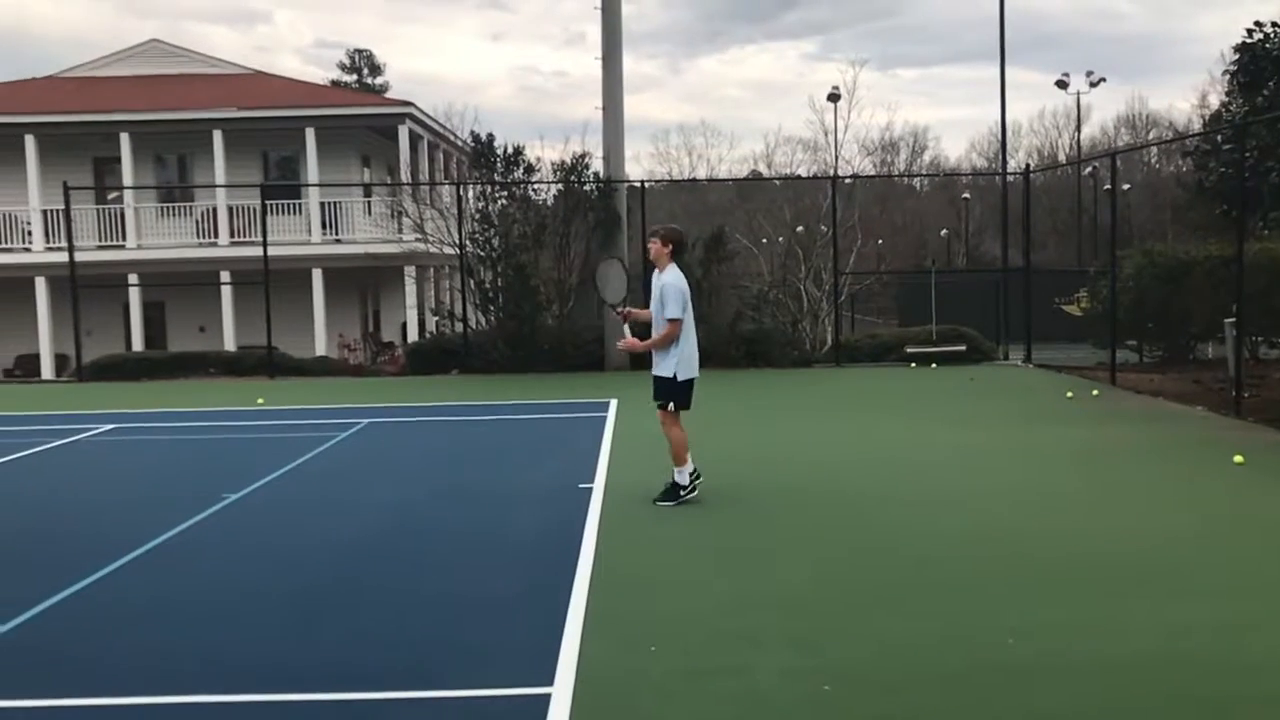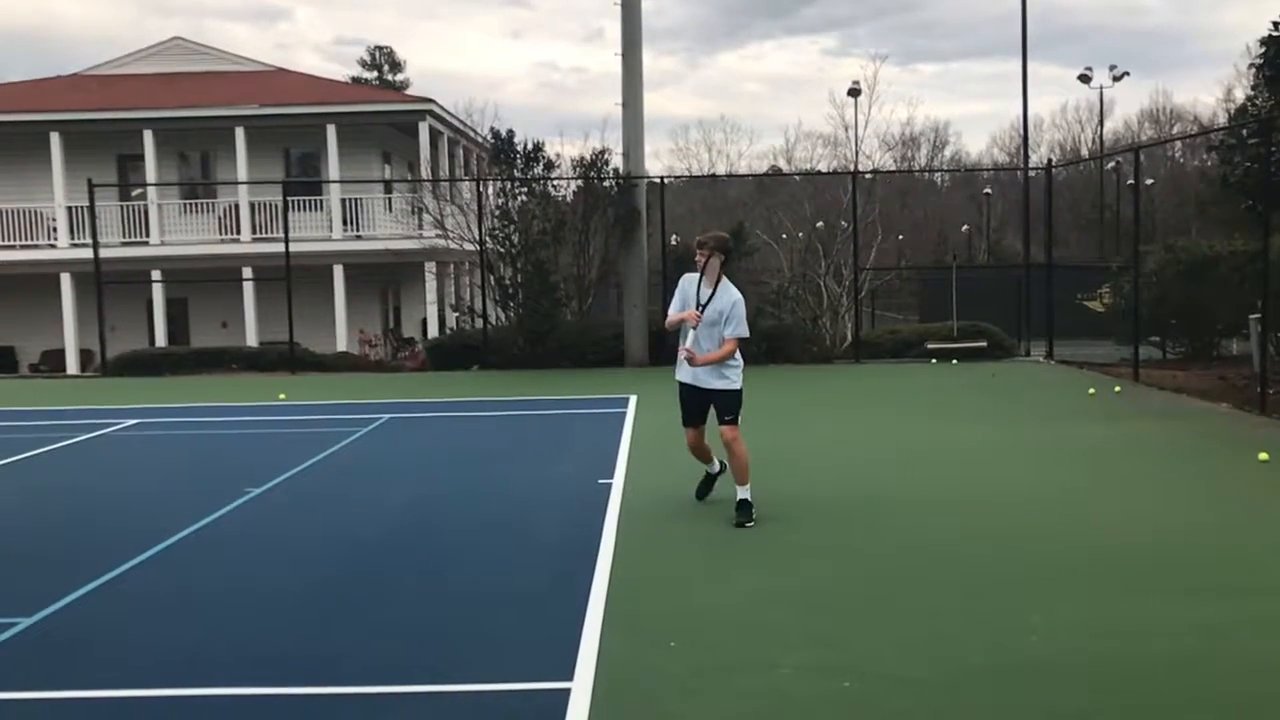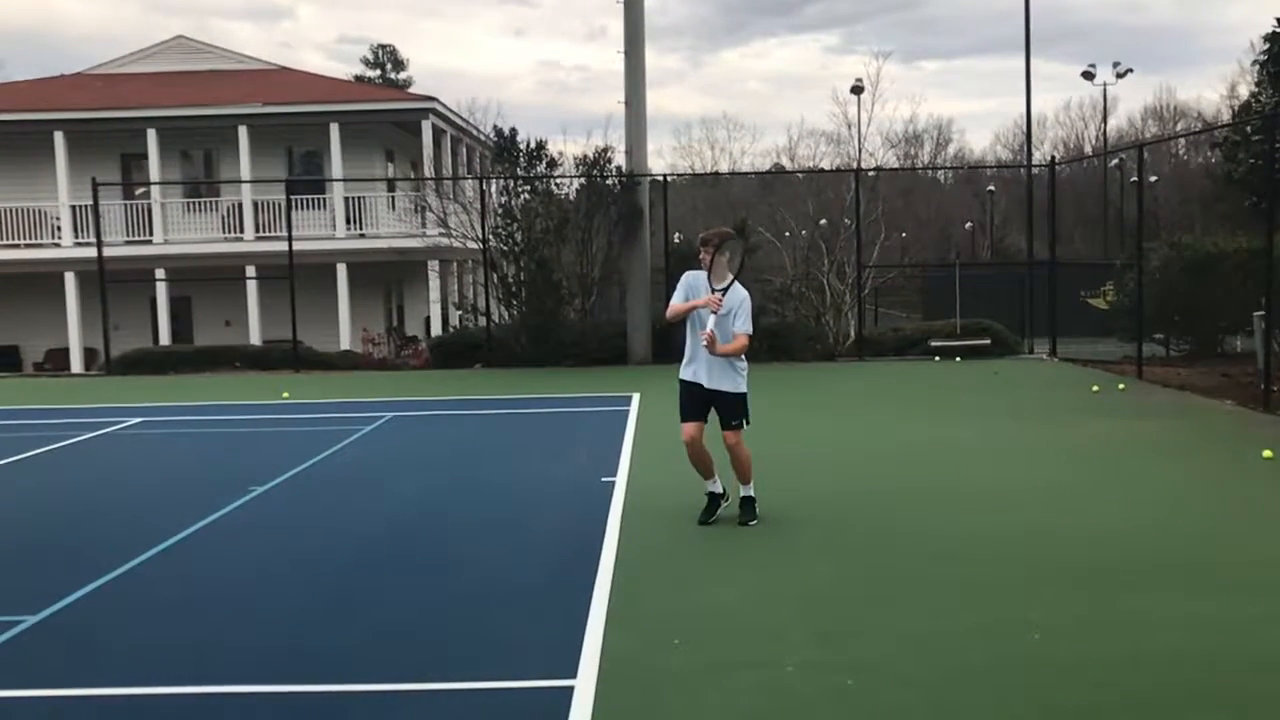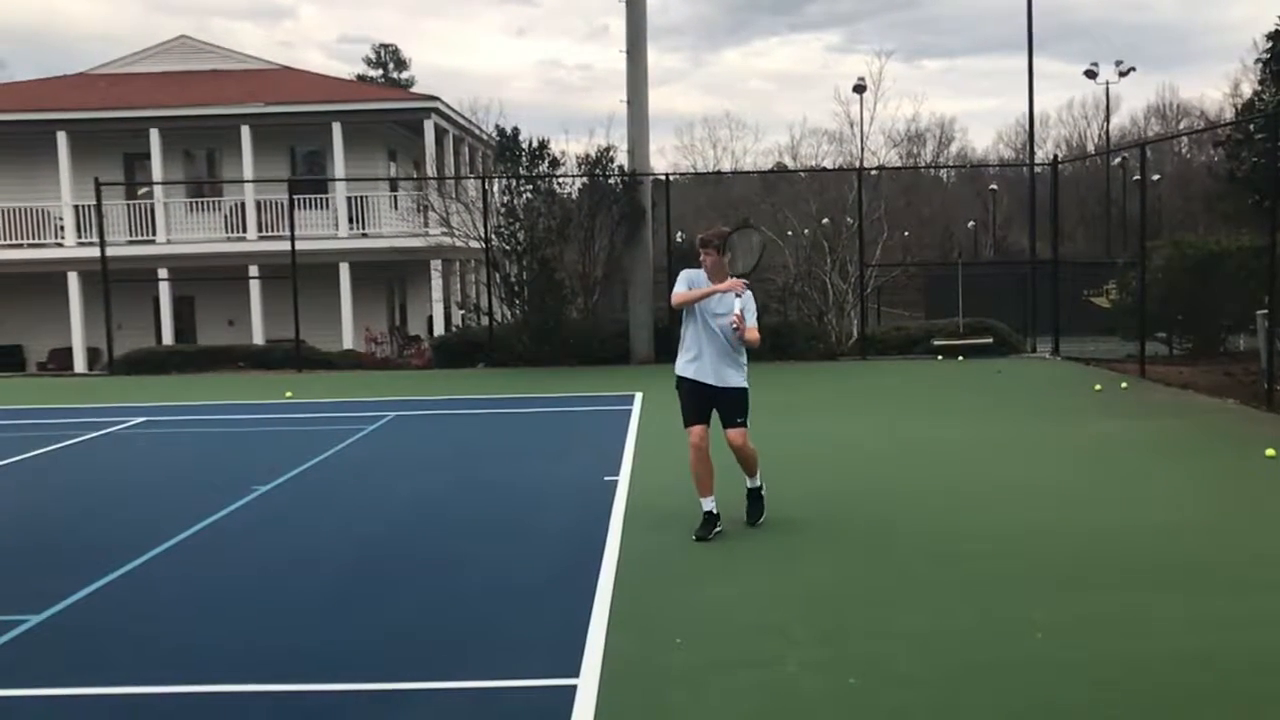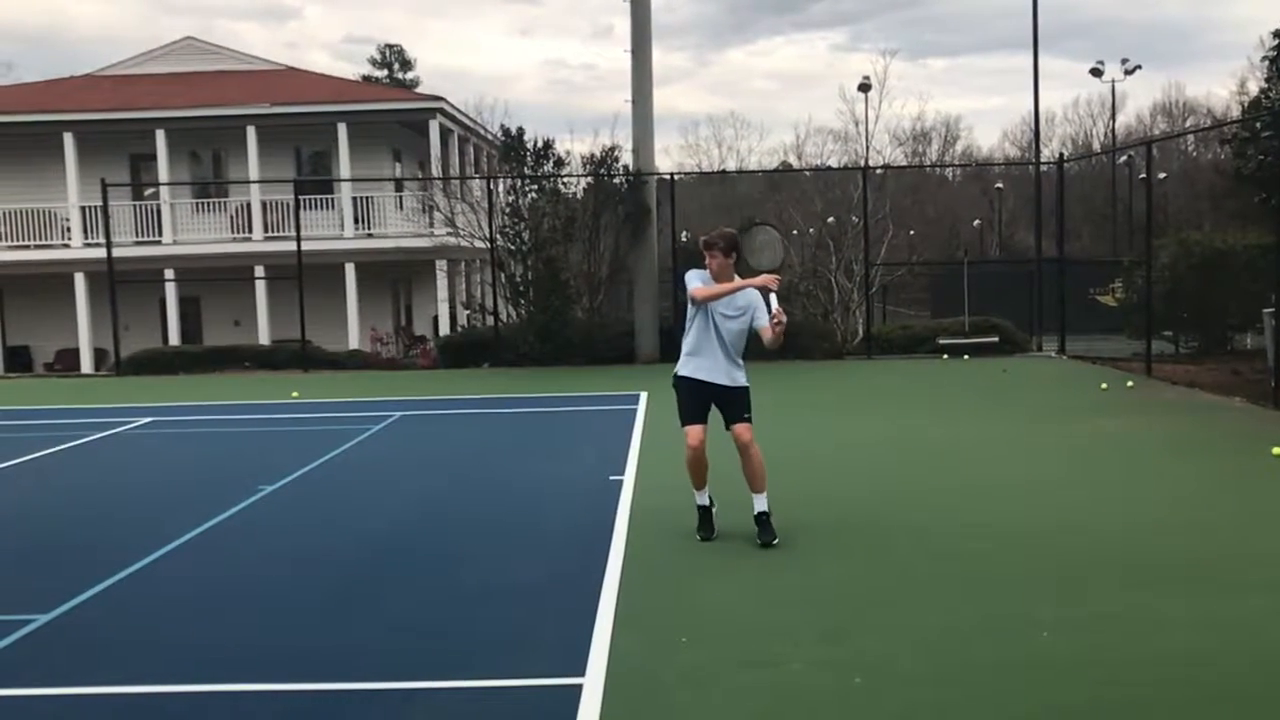
dt=1s
person 1, frame 1
left shoulder: (671, 282)
right shoulder: (659, 276)
left elbow: (673, 329)
left wrist: (642, 346)
right wrist: (635, 314)
left hip: (675, 364)
right hip: (666, 364)
left knee: (668, 421)
right knee: (671, 419)
left ankle: (683, 484)
right ankle: (687, 471)
person 1, frame 2
left shoulder: (733, 298)
right shoulder: (687, 282)
left elbow: (731, 346)
right elbow: (669, 323)
left wrist: (700, 360)
right wrist: (684, 316)
left hip: (725, 379)
right hip: (690, 378)
left knee: (730, 436)
right knee: (693, 440)
left ankle: (744, 500)
right ankle: (714, 468)
person 1, frame 3
left shoulder: (740, 296)
right shoulder: (691, 280)
left elbow: (742, 343)
right elbow: (671, 314)
left wrist: (718, 349)
right wrist: (698, 303)
left hip: (729, 381)
right hip: (693, 376)
left knee: (733, 442)
right knee: (690, 438)
left ankle: (748, 498)
right ankle: (716, 492)
person 1, frame 4
left shoulder: (743, 294)
right shoulder: (689, 277)
left elbow: (754, 339)
right elbow: (676, 301)
left wrist: (744, 335)
right wrist: (717, 288)
left hip: (730, 378)
right hip: (692, 375)
left knee: (738, 442)
right knee: (697, 442)
left ankle: (754, 487)
right ankle: (710, 514)
person 1, frame 5
left shoulder: (752, 297)
right shoulder: (695, 277)
left elbow: (768, 342)
right elbow: (700, 296)
left wrist: (778, 333)
right wrist: (748, 282)
left hip: (731, 378)
right hip: (692, 375)
left knee: (745, 439)
right knee: (694, 443)
left ankle: (762, 514)
right ankle: (704, 505)
